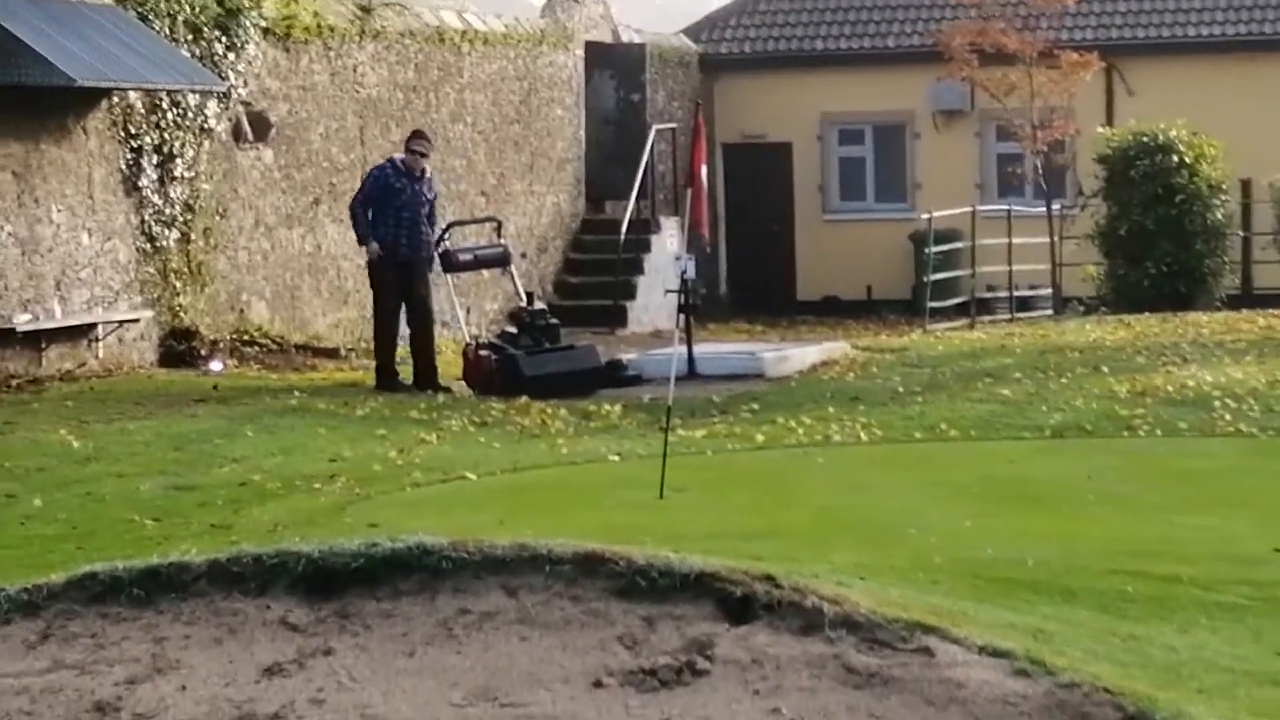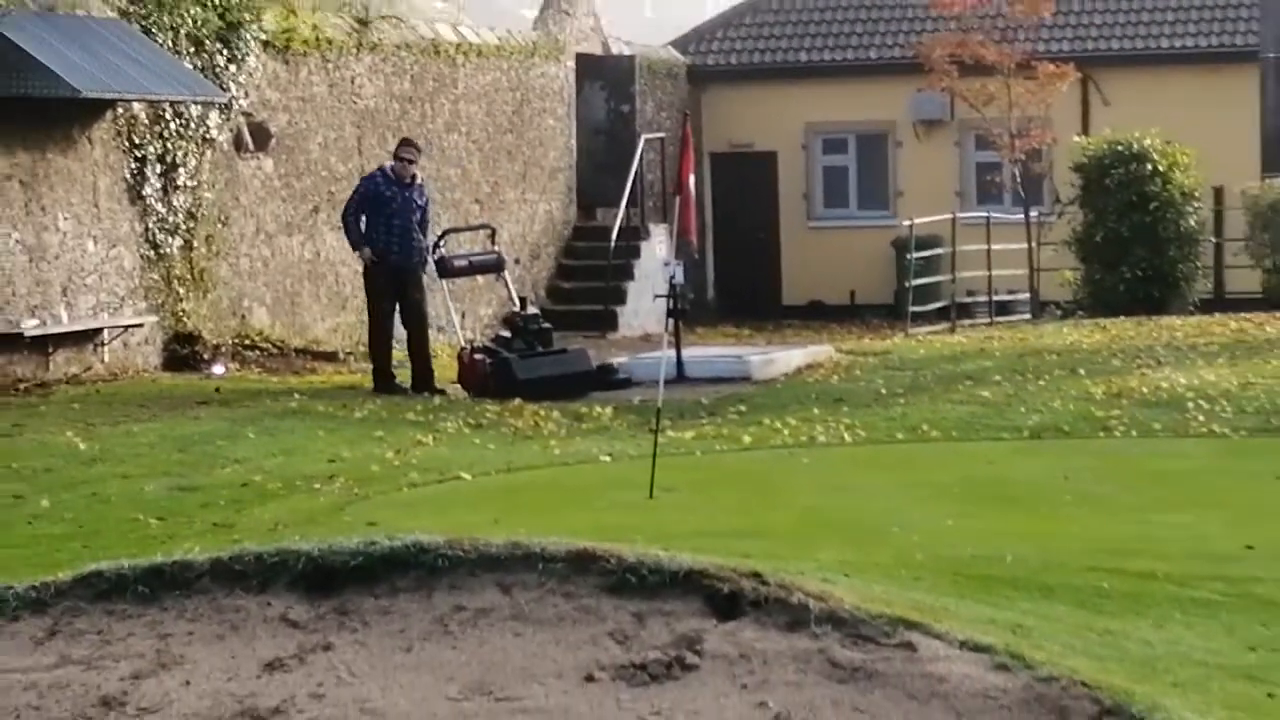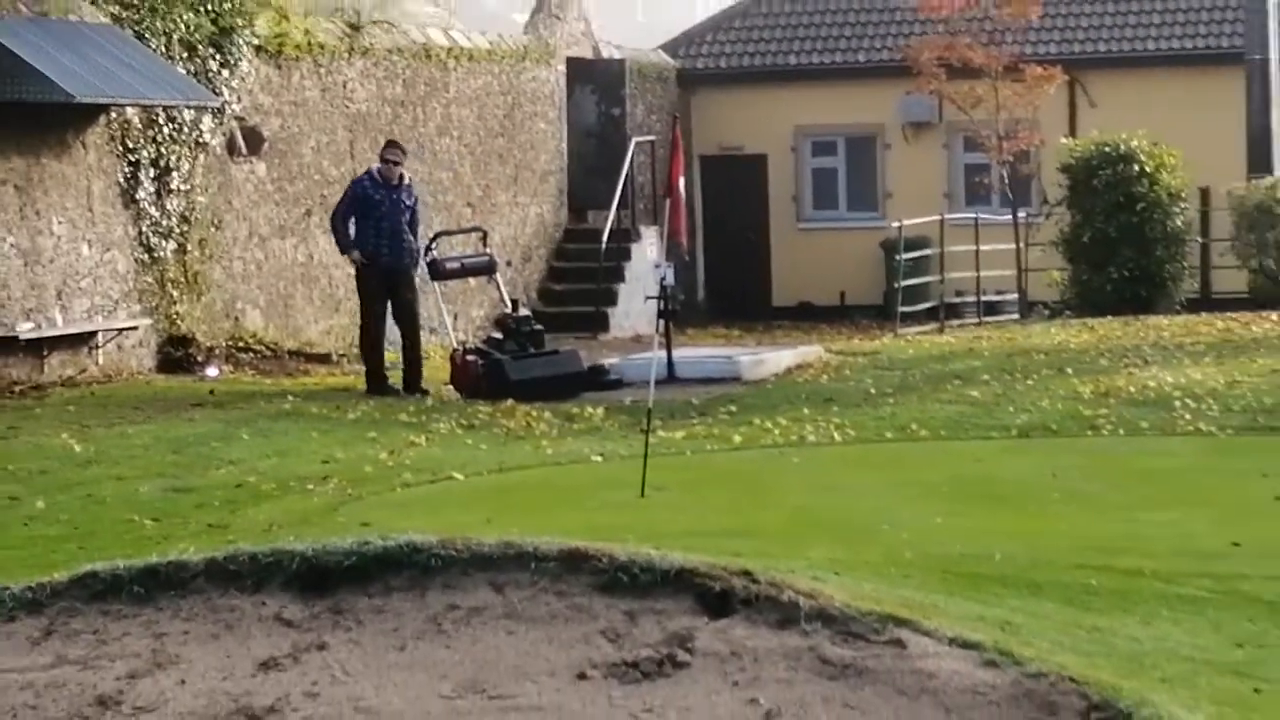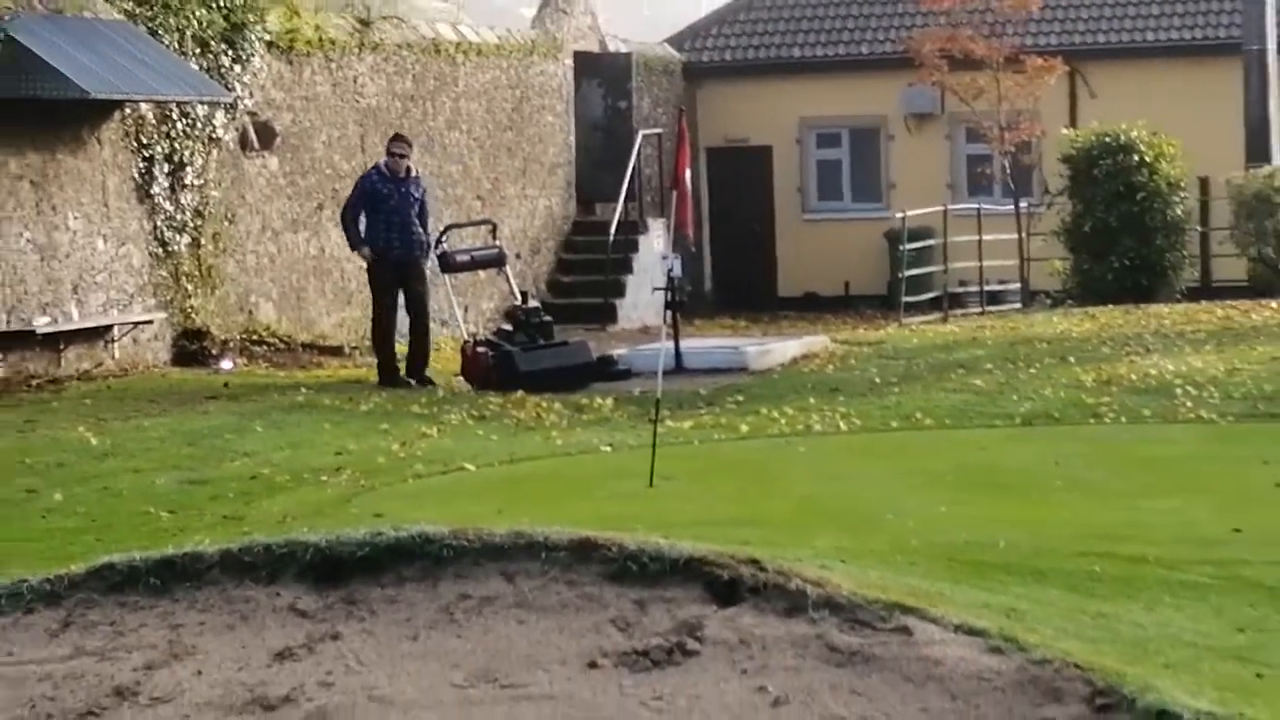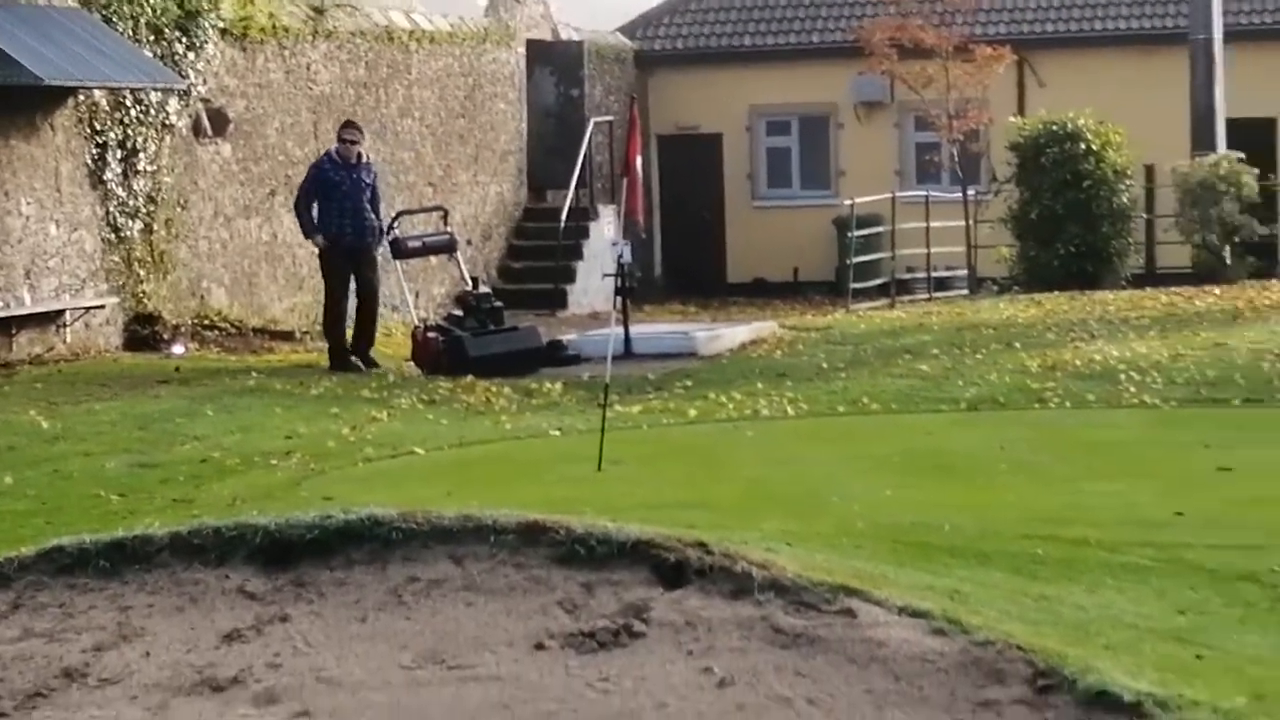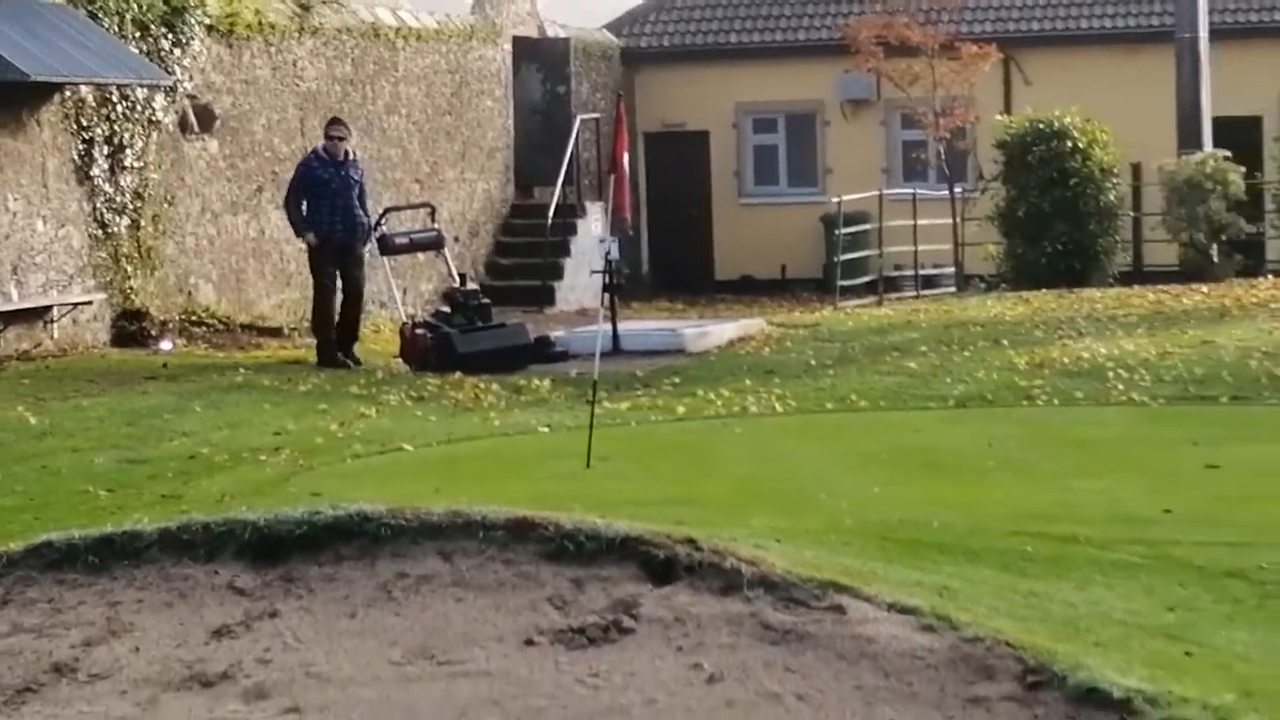
dt=0.1s
person 1, frame 1
left shoulder: (428, 184)
right shoulder: (383, 173)
right elbow: (358, 206)
left wrist: (430, 255)
right wrist: (367, 239)
left hip: (417, 260)
right hip: (386, 257)
left knee: (423, 317)
right knee: (387, 317)
left ankle: (426, 377)
right ankle: (386, 376)
person 1, frame 2
left shoulder: (420, 190)
right shoulder: (374, 182)
right elbow: (350, 214)
left wrist: (422, 259)
right wrist: (360, 245)
left hip: (411, 265)
right hip: (380, 263)
left knee: (418, 321)
right knee: (382, 321)
left ankle: (423, 380)
right ankle: (383, 378)
person 1, frame 3
left shoulder: (409, 191)
right shoulder: (362, 185)
right elbow: (339, 218)
left wrist: (414, 258)
right wrist: (349, 248)
left hip: (402, 265)
right hip: (371, 265)
left knee: (410, 320)
right knee: (374, 322)
left ankle: (413, 381)
right ankle: (376, 379)
person 1, frame 4
left shoulder: (417, 184)
right shoulder: (371, 180)
left elbow: (423, 220)
right elbow: (349, 214)
left wrist: (424, 249)
right wrist: (359, 244)
left hip: (413, 257)
right hip: (382, 258)
left knee: (420, 312)
right knee: (385, 314)
left ankle: (417, 369)
right ankle: (388, 371)
person 1, frame 5
left shoulder: (368, 170)
right shoulder: (323, 167)
left elbow: (375, 205)
right elbow: (302, 202)
left wrist: (377, 234)
right wrist: (312, 232)
left hip: (364, 243)
right hip: (334, 244)
left knee: (370, 294)
right knee: (337, 299)
left ankle: (362, 349)
right ankle: (339, 355)
person 1, frame 6
left shoulder: (355, 166)
right shoulder: (311, 165)
left elbow: (362, 201)
right elbow: (292, 201)
left wrist: (365, 231)
right wrist: (303, 230)
left hip: (352, 240)
right hip: (323, 241)
left knee: (355, 291)
right knee: (325, 295)
left ankle: (344, 344)
right ankle: (327, 352)
